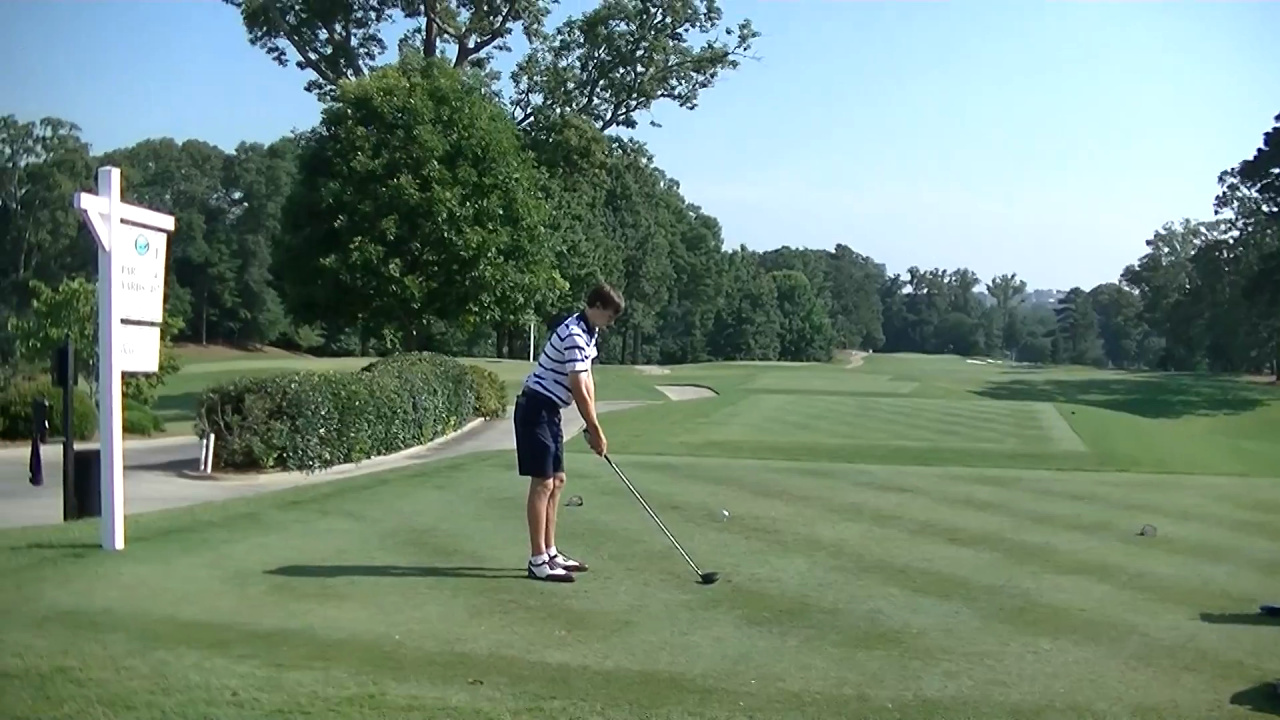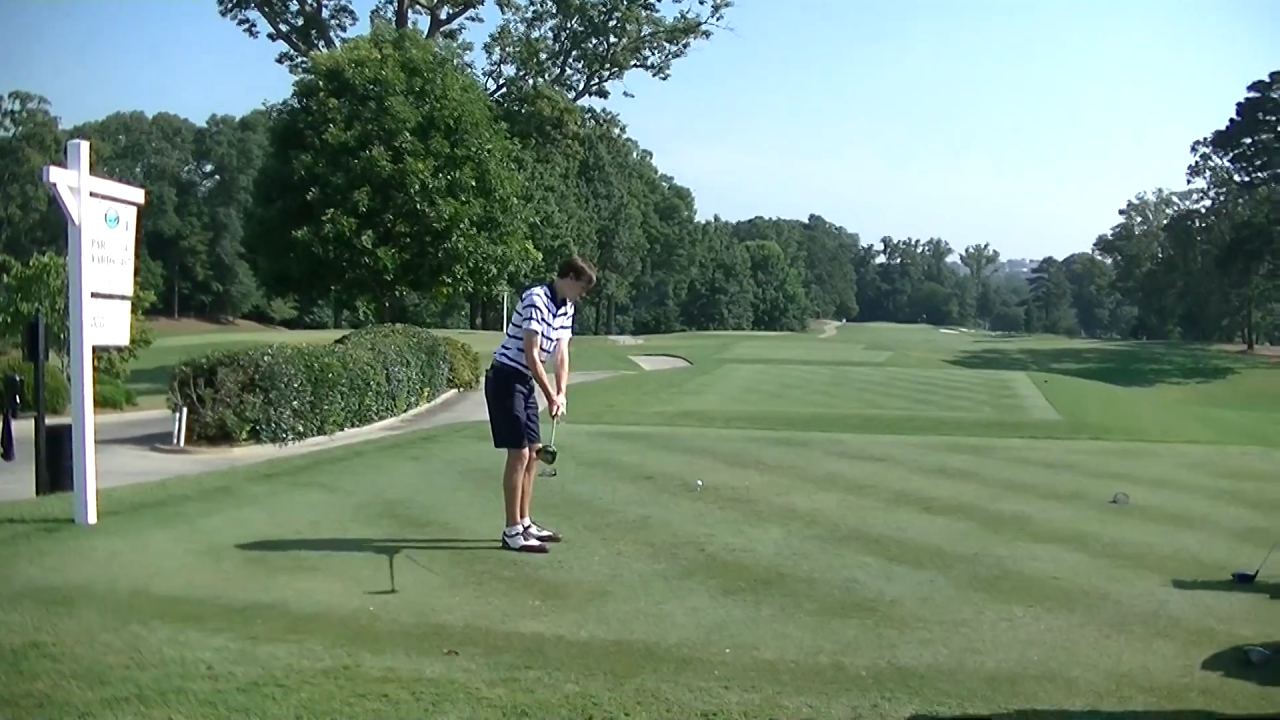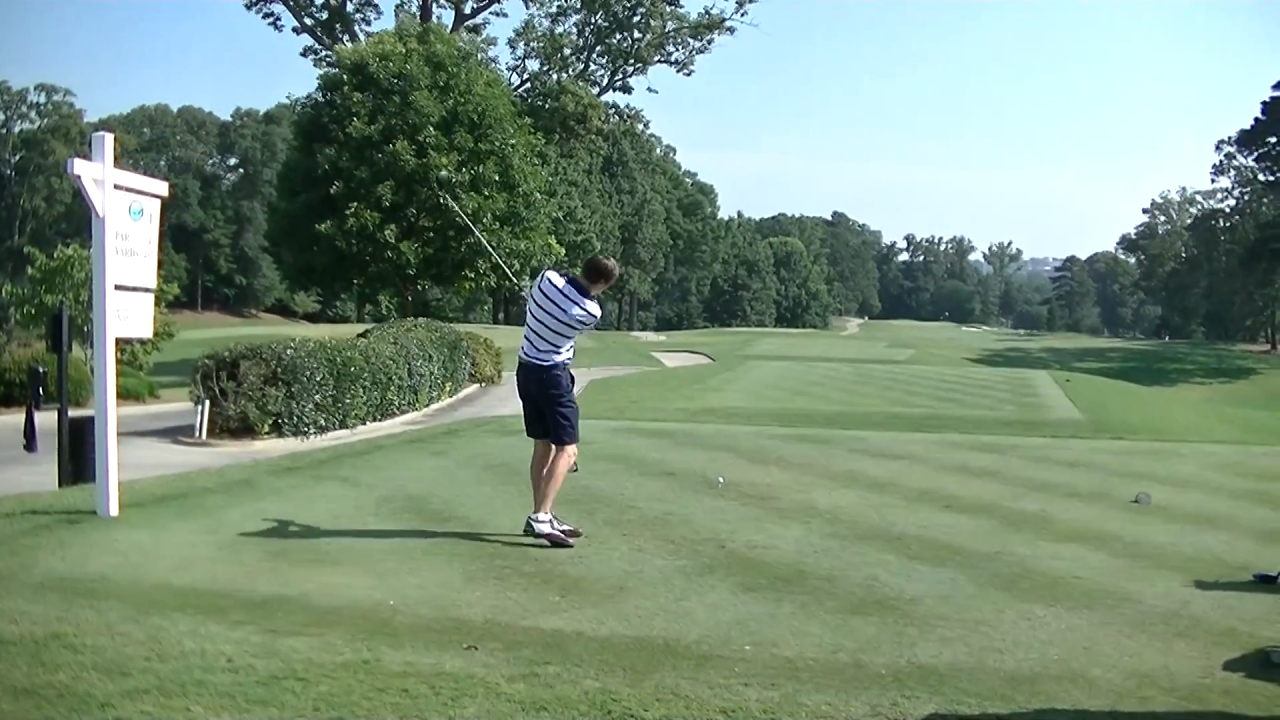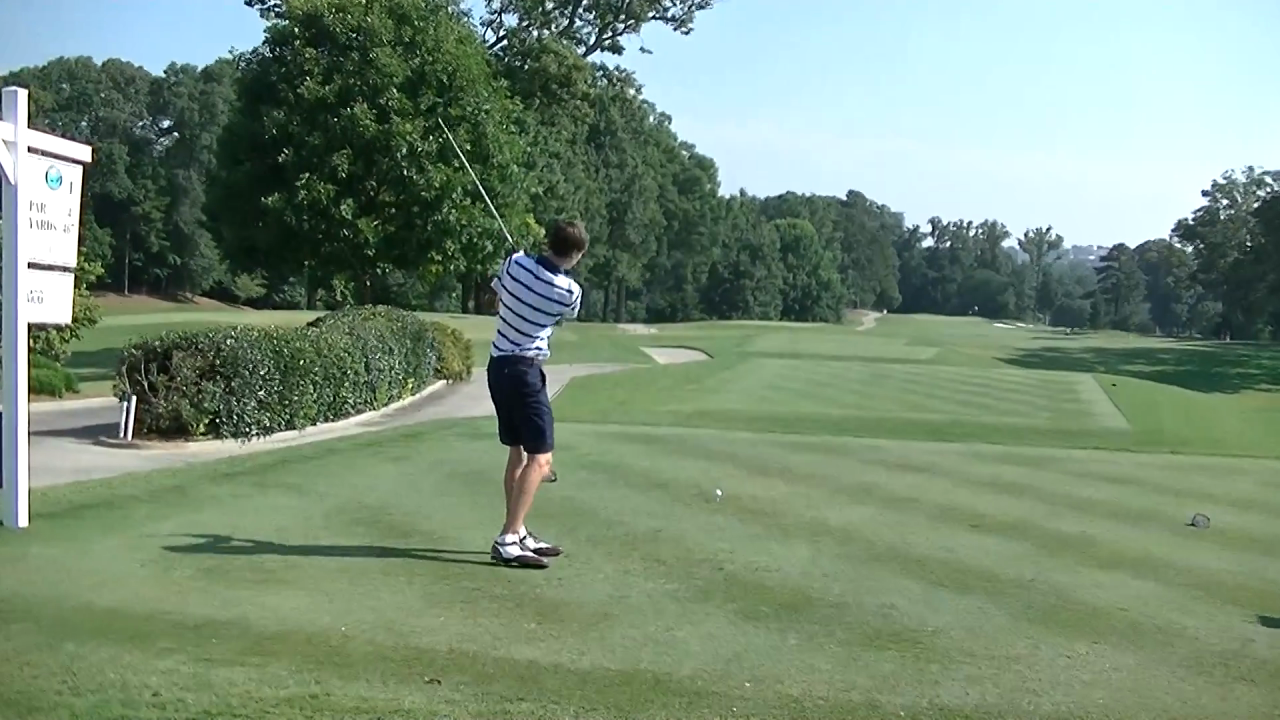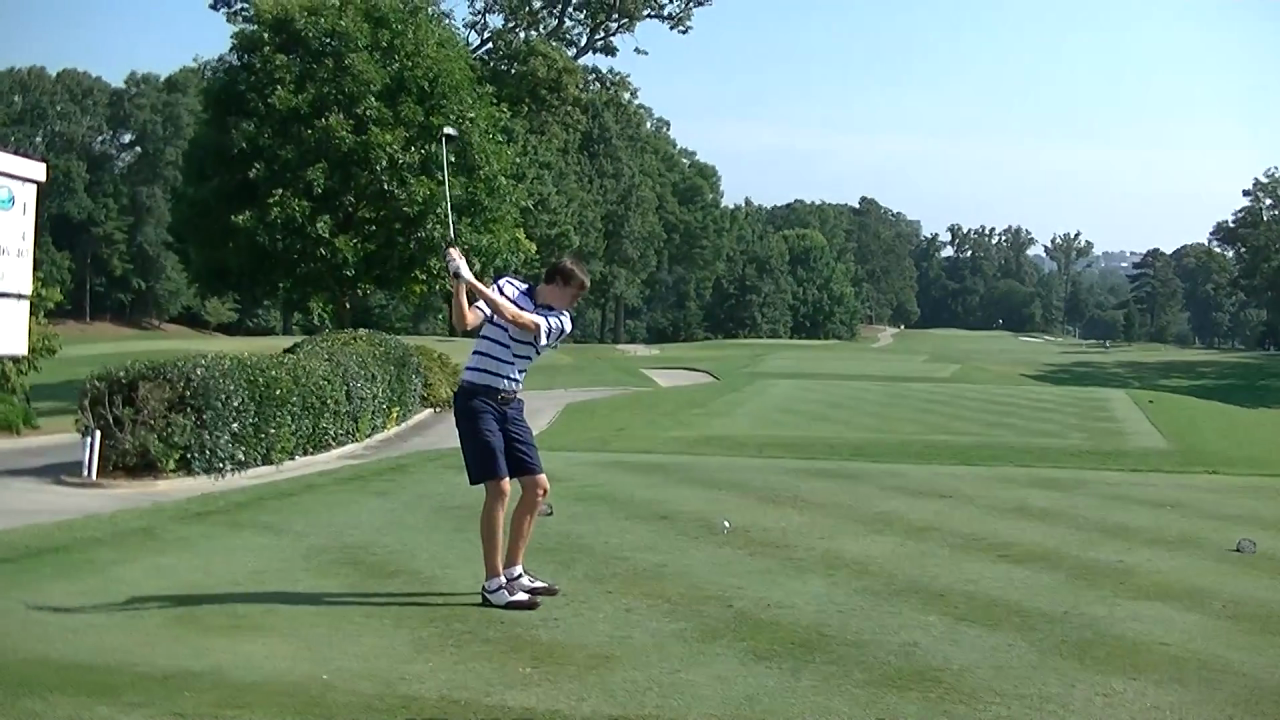
dt=1s
person 1, frame 1
left shoulder: (588, 331)
right shoulder: (574, 335)
left elbow: (588, 380)
right elbow: (578, 390)
left wrist: (593, 425)
right wrist: (596, 431)
left hip: (549, 410)
right hip: (536, 409)
left knee: (557, 481)
right knee: (542, 483)
left ankle: (550, 552)
right ankle: (538, 560)
person 1, frame 2
left shoulder: (566, 308)
right shoulder: (535, 298)
left elbow: (562, 352)
right elbow: (528, 351)
left wrist: (561, 394)
right wrist: (548, 390)
left hip: (526, 382)
right hip: (506, 379)
left knee: (533, 451)
right knee: (519, 453)
left ankle: (524, 523)
right ankle: (512, 531)
person 1, frame 3
left shoulder: (549, 279)
right shoulder: (592, 312)
left hip: (526, 370)
right hip: (553, 376)
left knee: (543, 445)
right knee: (567, 448)
left ankle: (542, 516)
right ankle: (539, 518)
person 1, frame 4
left shoulder: (514, 263)
right shoulder: (570, 291)
left hip: (500, 366)
right hip: (523, 371)
left knee: (519, 452)
right knee: (541, 458)
left ankle: (518, 533)
right ankle: (507, 541)
person 1, frame 5
left shoulder: (560, 323)
right shoulder: (507, 287)
left elbow: (514, 317)
right elbow: (463, 323)
left wrist: (471, 282)
right wrist: (458, 279)
left hip: (509, 404)
right hip: (476, 400)
left knee: (537, 487)
right knee: (499, 488)
